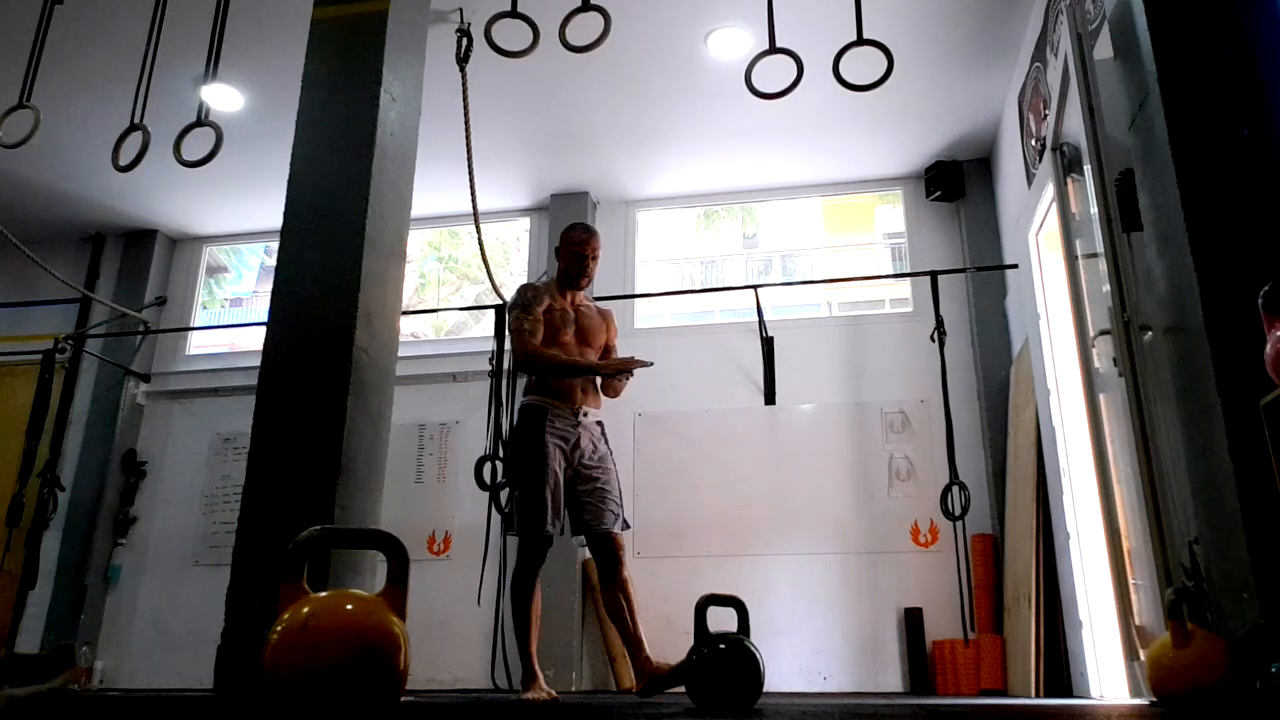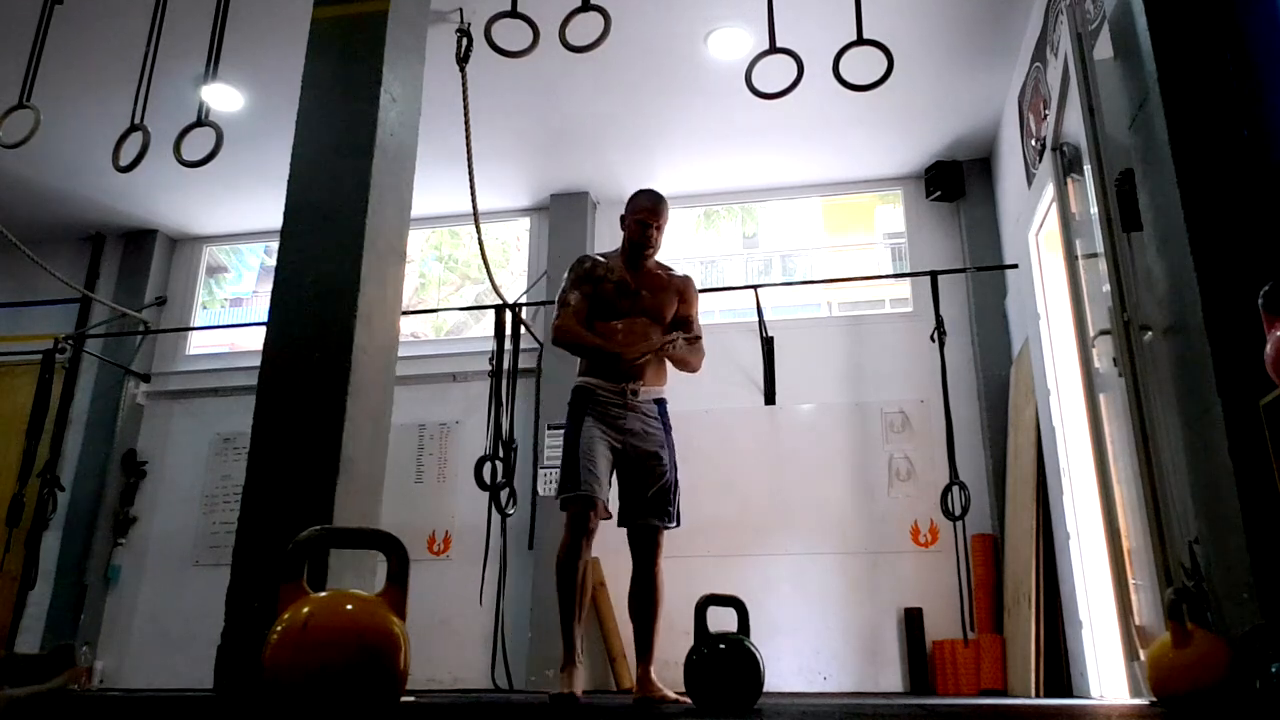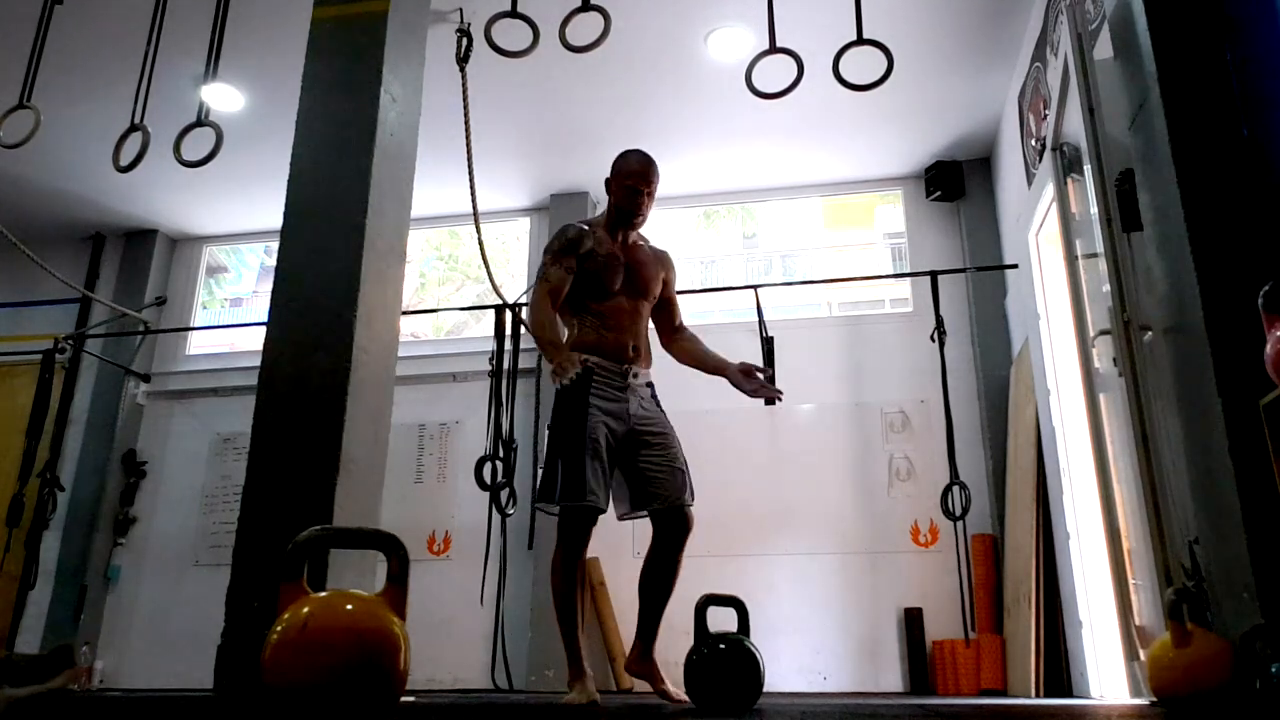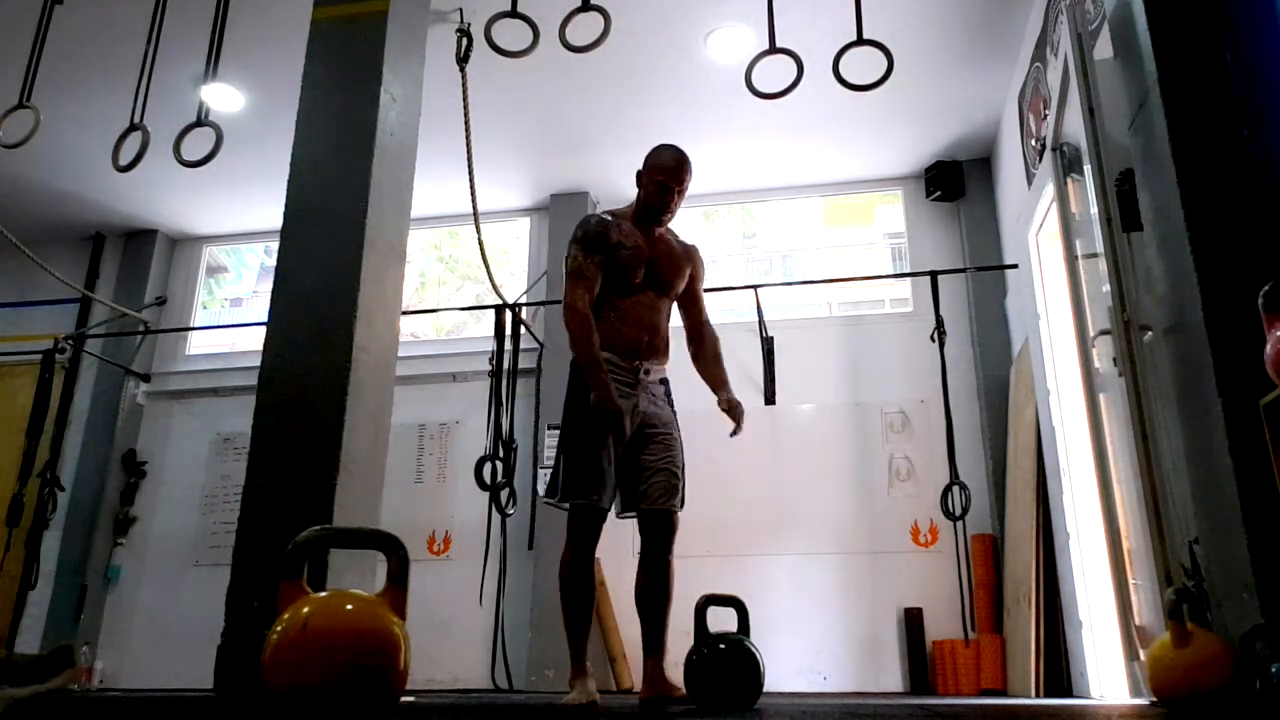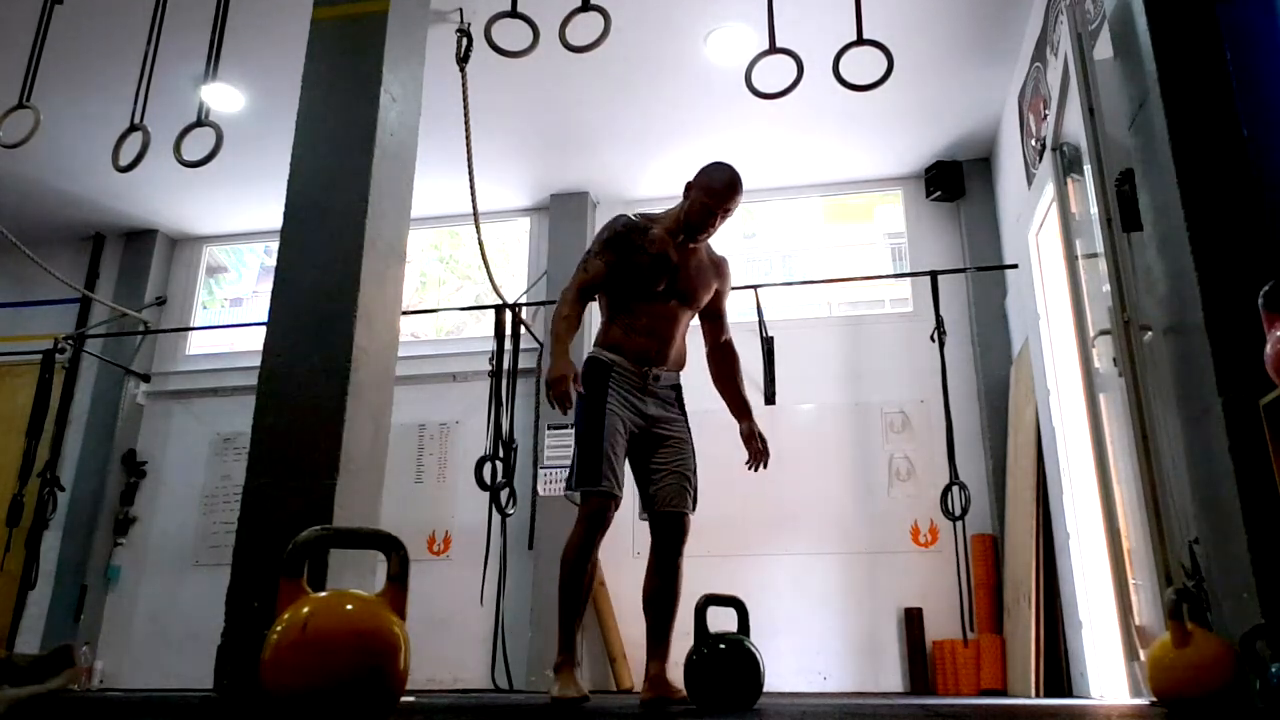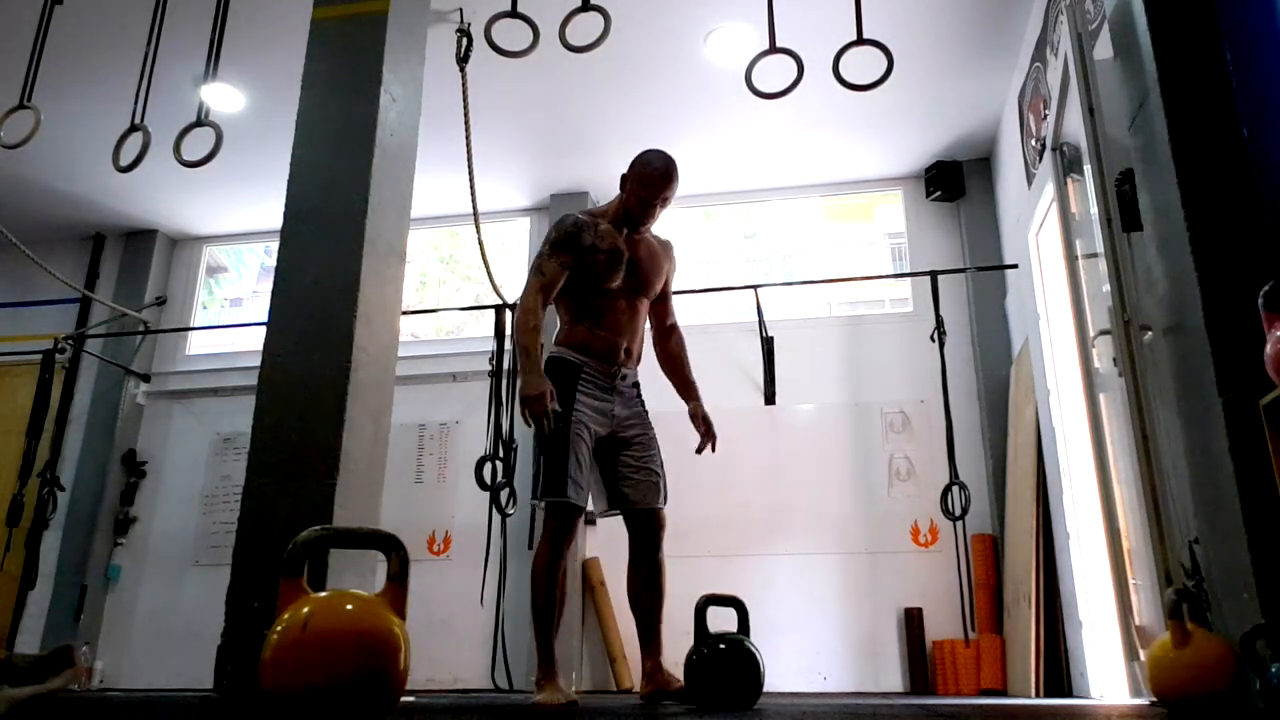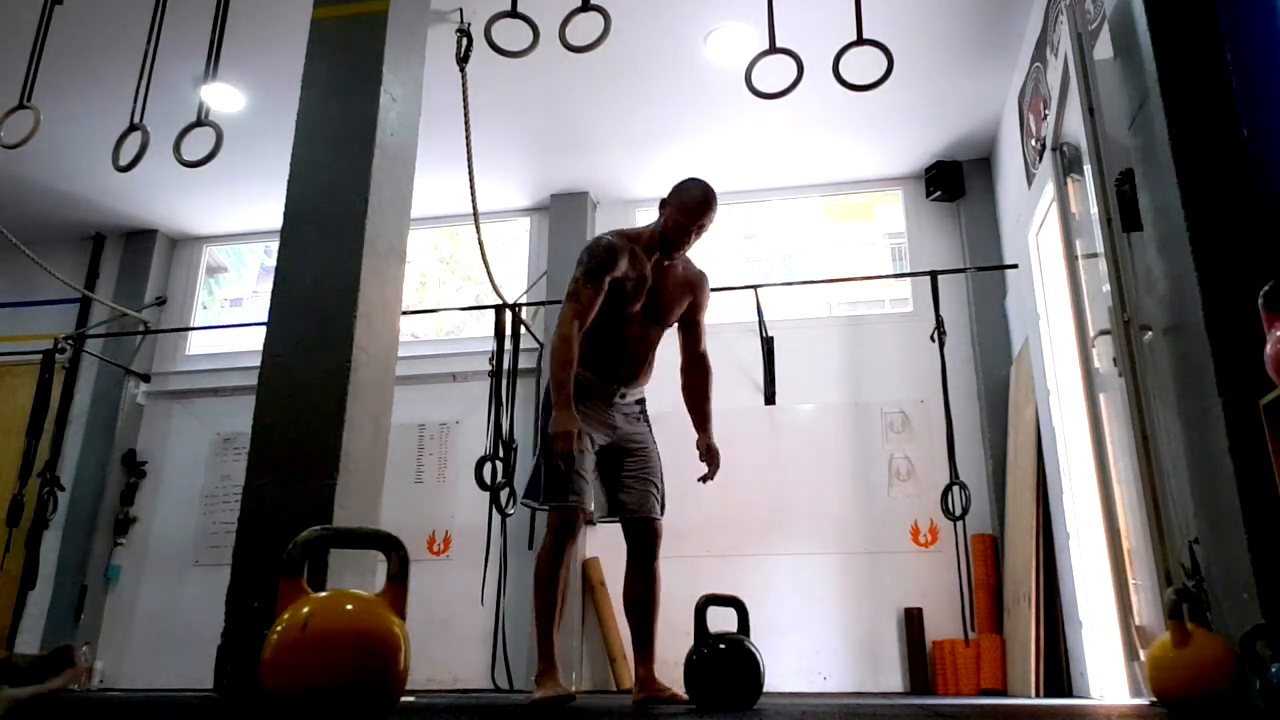
dt=0.5s
person 1, frame 1
left shoulder: (603, 317)
right shoulder: (534, 297)
right elbow: (524, 353)
left wrist: (616, 377)
right wrist: (595, 367)
left hip: (592, 428)
right hip: (545, 420)
left knee: (610, 549)
right knee: (534, 547)
left ankle: (642, 665)
right ankle: (531, 675)
person 1, frame 2
left shoulder: (678, 285)
right shoulder: (590, 269)
left elbow: (696, 358)
right elbow: (562, 331)
left wrist: (672, 346)
right wrist: (621, 352)
left hip: (650, 411)
right hip: (597, 401)
left knee: (649, 544)
right knee: (583, 519)
left ankle: (645, 676)
right ankle: (571, 658)
person 1, frame 3
left shoulder: (658, 260)
right shoulder: (575, 240)
left elbow: (674, 334)
right elbow: (542, 306)
left wrist: (727, 371)
right wrist: (557, 351)
left hip: (641, 394)
right hip: (588, 388)
left knee: (677, 518)
right knee: (577, 523)
left ankle: (643, 652)
right ankle: (578, 675)
person 1, frame 4
left shoulder: (686, 255)
right shoulder: (599, 231)
left elbow: (698, 327)
right elbow: (579, 310)
left wrist: (722, 390)
right wrist: (602, 386)
left hip: (656, 390)
right hip: (600, 381)
left knee: (662, 526)
right knee: (586, 522)
left ankle: (654, 673)
right ankle: (580, 673)
person 1, frame 5
left shoulder: (715, 268)
right shoulder: (628, 232)
left elbow: (720, 348)
right elbow: (576, 293)
left wrist: (746, 420)
right wrist: (559, 354)
left hip: (667, 395)
right hip: (612, 378)
left knee: (673, 530)
right knee: (596, 510)
left ankle: (656, 675)
right ankle: (565, 662)
person 1, frame 6
left shoulder: (662, 252)
right shoulder: (577, 230)
left elbow: (666, 330)
right elbow: (532, 300)
left wrist: (693, 400)
right wrist: (532, 371)
left hip: (628, 393)
right hip: (574, 380)
left knee: (650, 524)
right knee: (561, 524)
left ankle: (653, 669)
right ankle: (547, 675)
person 1, frame 7
left shoulder: (693, 282)
right shoulder: (610, 251)
left elbow: (696, 360)
right elbow: (569, 327)
left wrist: (705, 432)
right wrist: (562, 408)
left hip: (632, 408)
right hip: (581, 399)
left knee: (647, 535)
right knee: (565, 522)
left ankle: (645, 676)
right ankle: (547, 671)
